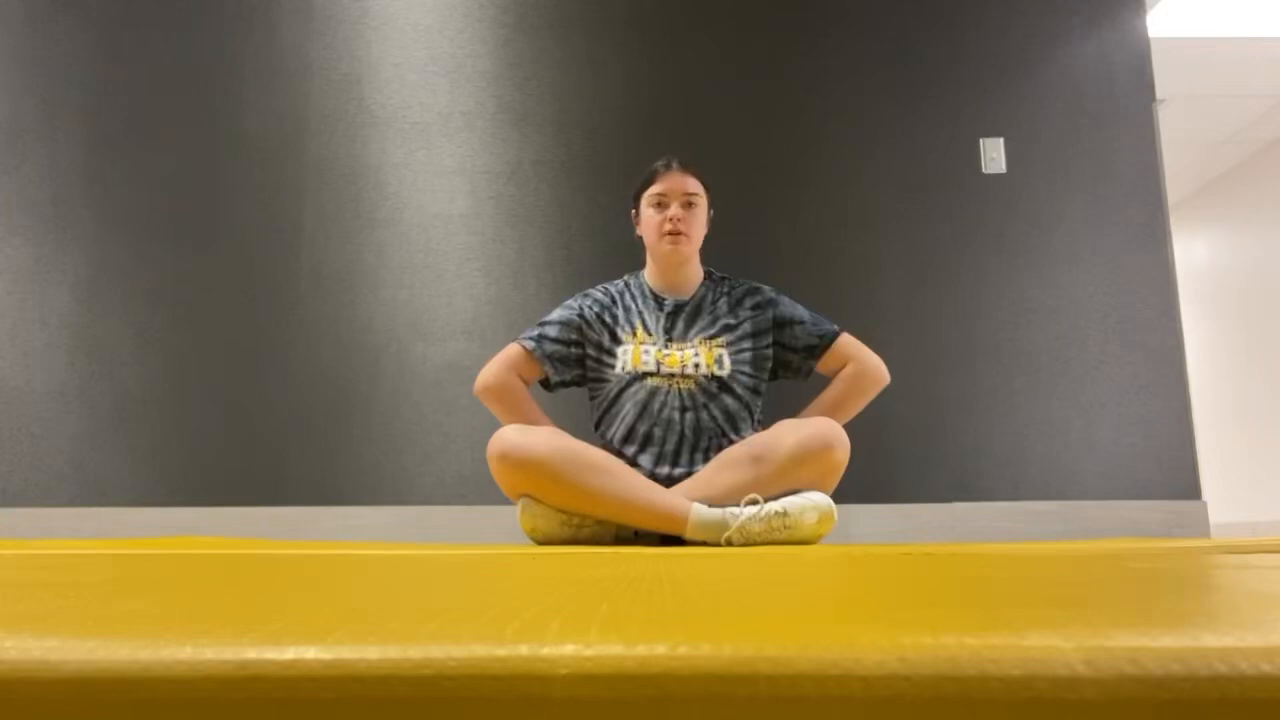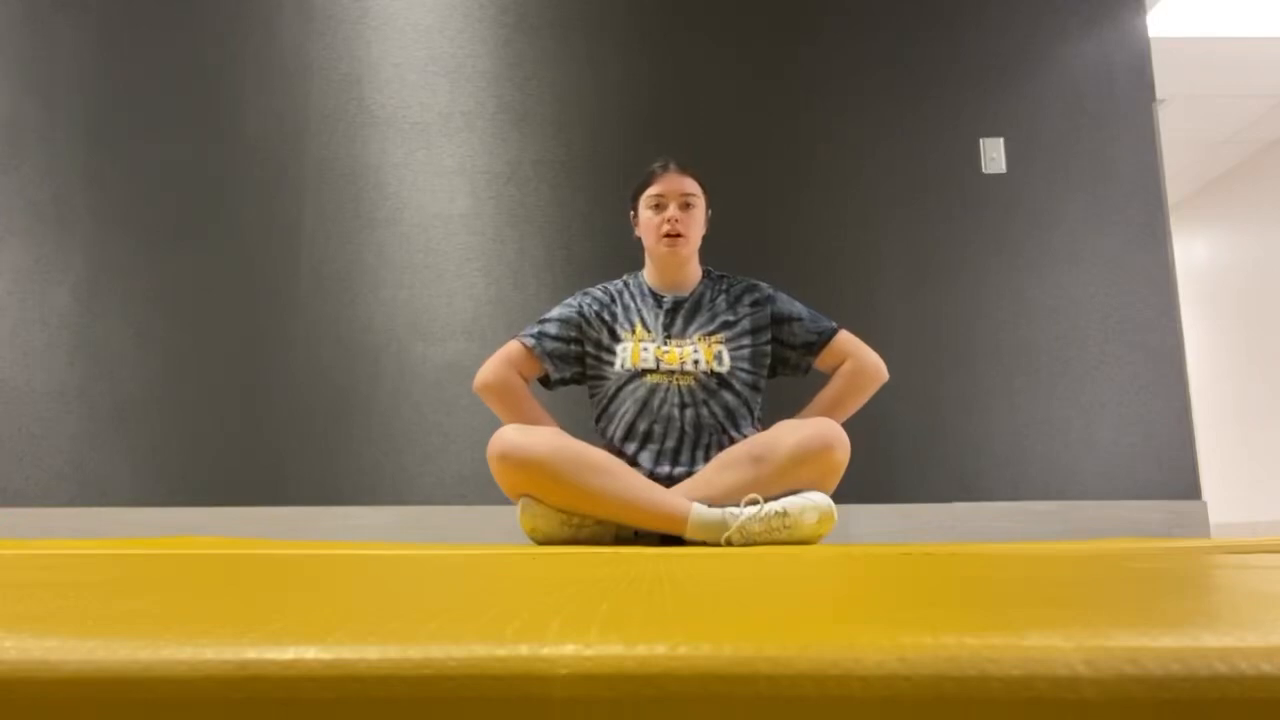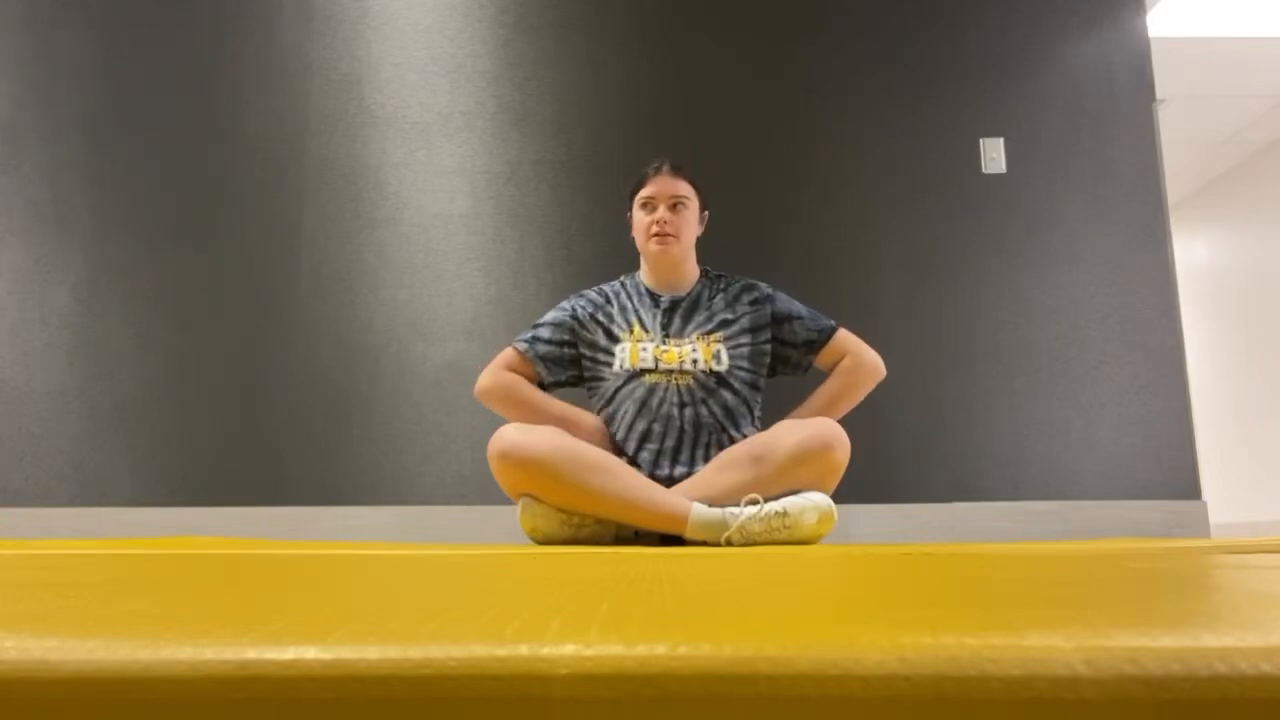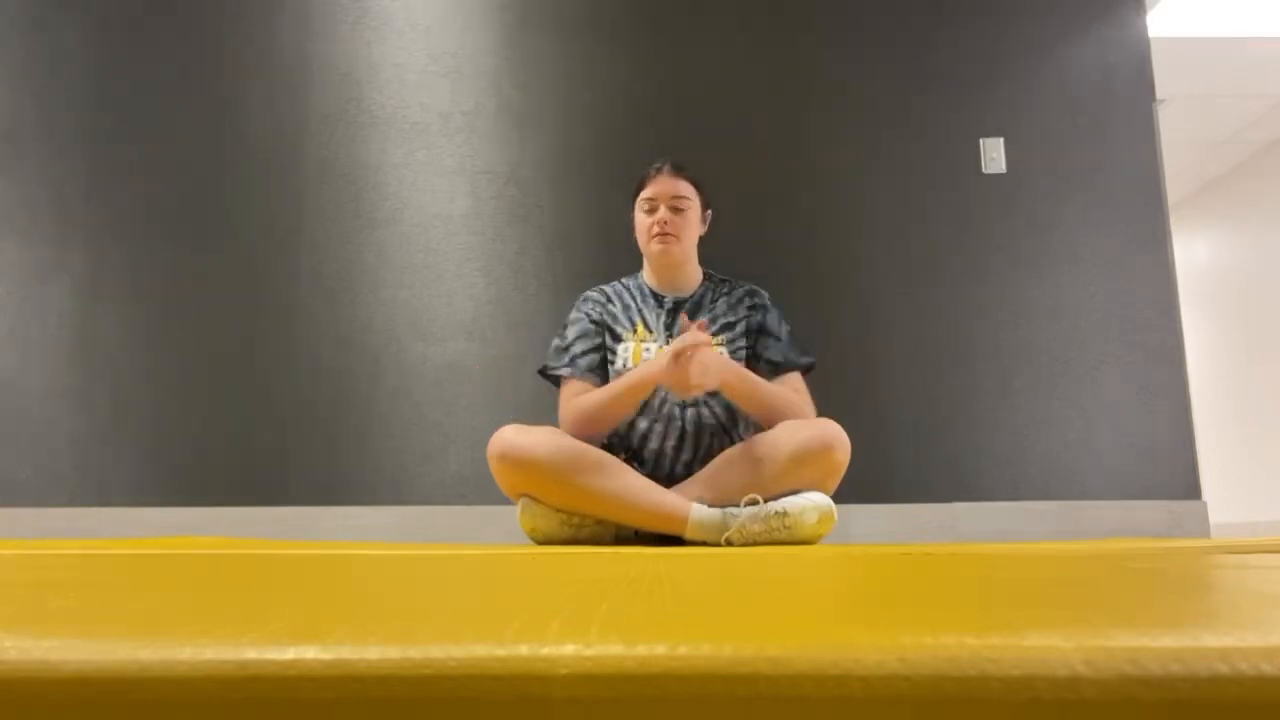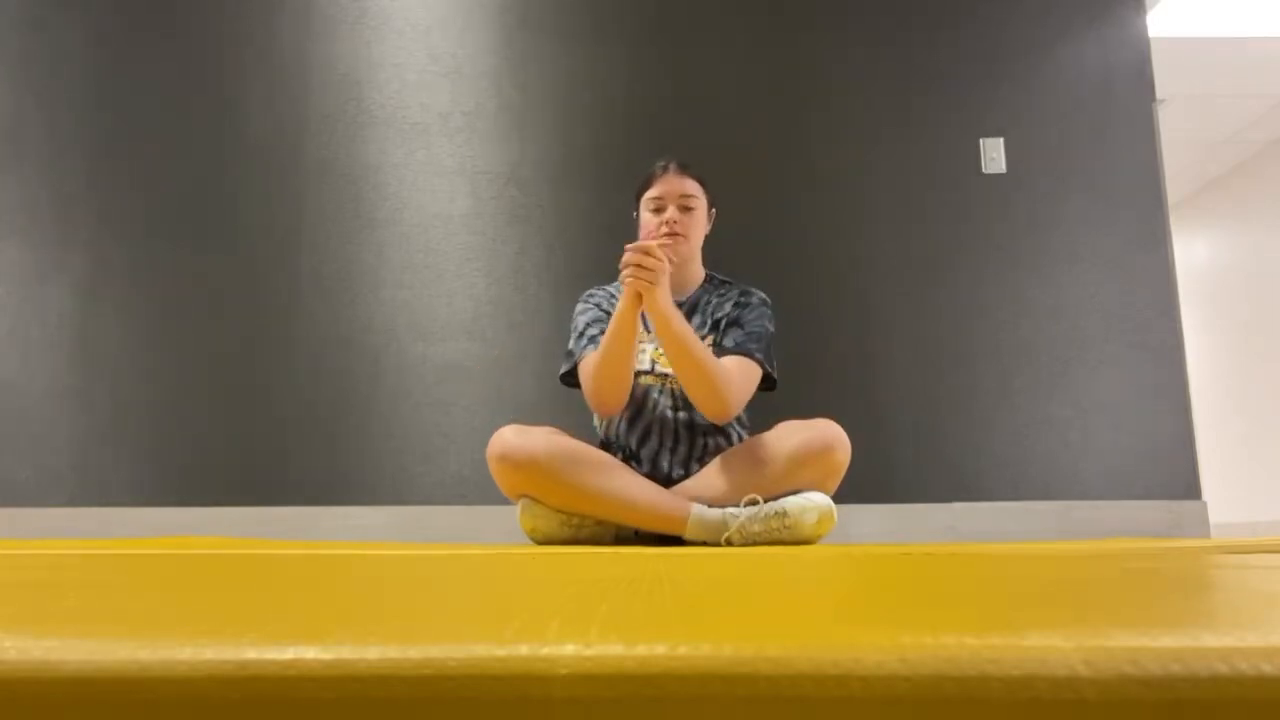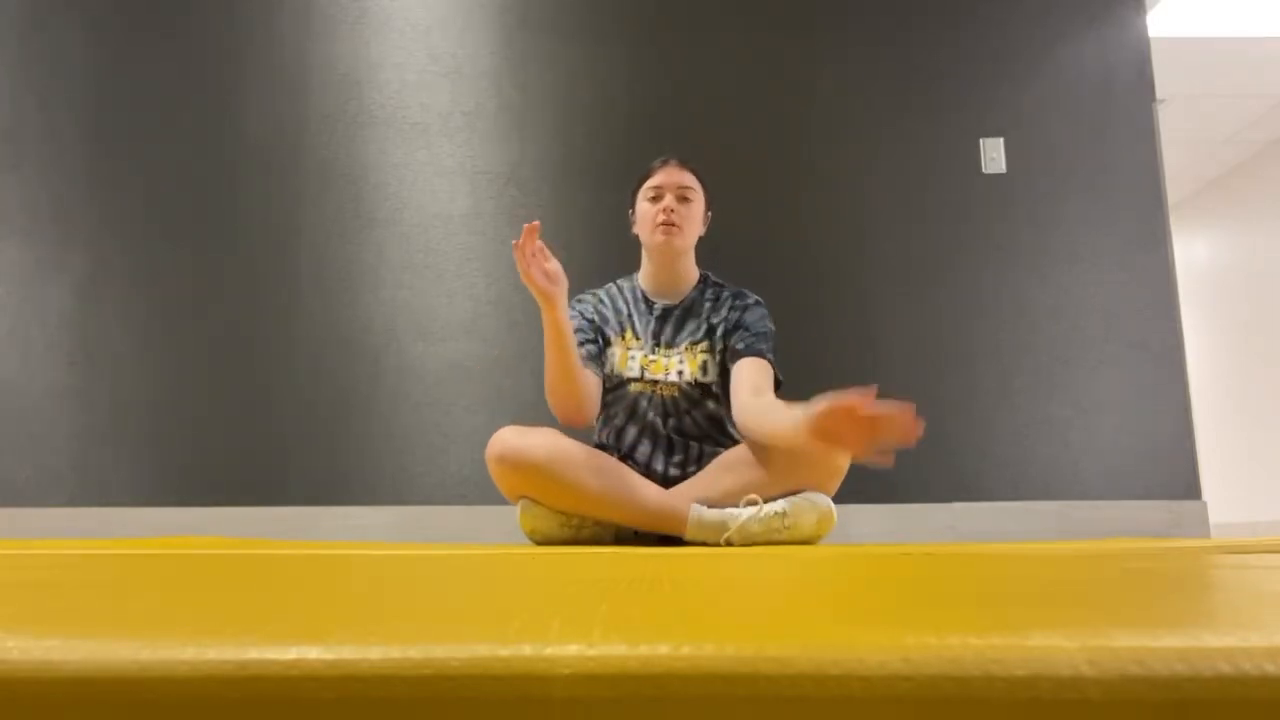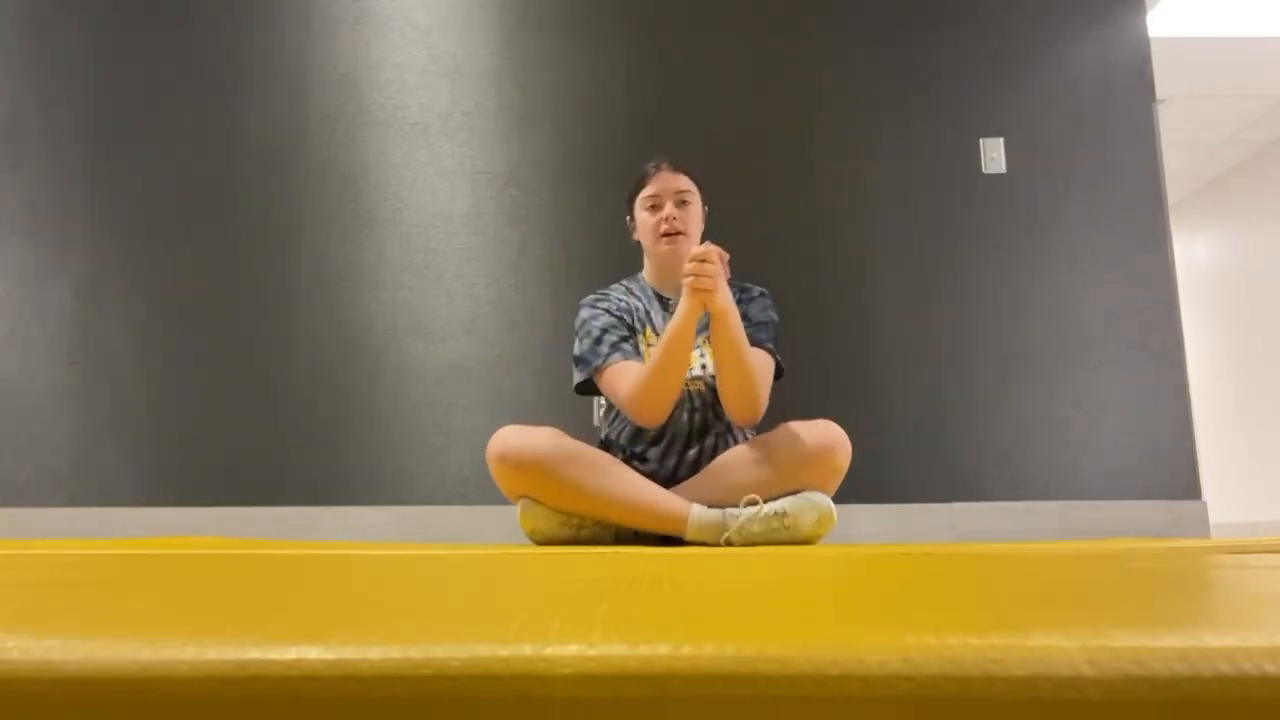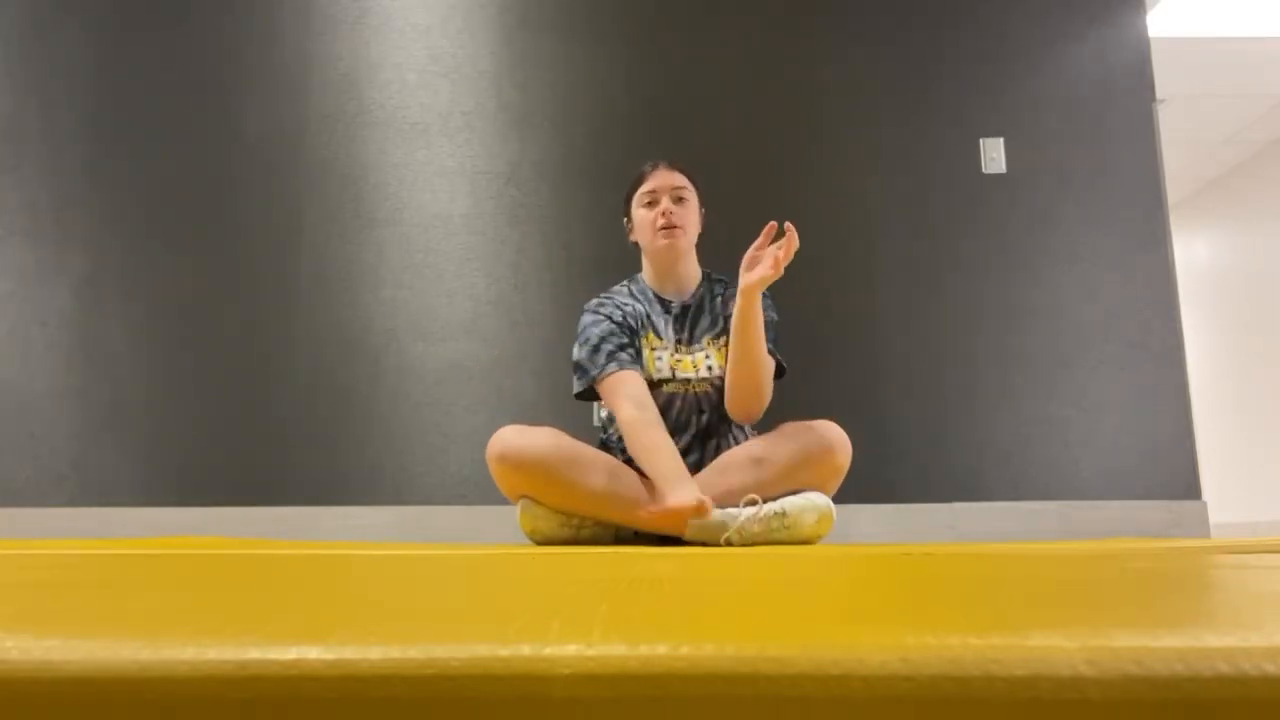
dt=0.5s
person 1, frame 1
left shoulder: (755, 307)
right shoulder: (597, 310)
left elbow: (867, 370)
right elbow: (495, 380)
left wrist: (782, 449)
right wrist: (568, 462)
left hip: (732, 490)
right hip: (616, 494)
left knee: (826, 441)
right knee: (509, 447)
left ankle: (593, 518)
right ankle: (721, 523)
person 1, frame 2
left shoulder: (755, 305)
right shoulder: (597, 310)
left elbow: (866, 367)
right elbow: (494, 375)
left wrist: (781, 448)
right wrist: (568, 462)
left hip: (733, 489)
right hip: (619, 491)
left knee: (827, 442)
right knee: (509, 447)
left ankle: (602, 520)
right ankle: (720, 523)
person 1, frame 3
left shoulder: (753, 304)
right shoulder: (592, 310)
left elbow: (864, 364)
right elbow: (494, 382)
left wrist: (785, 441)
right wrist: (585, 428)
left hip: (732, 489)
right hip: (619, 491)
left knee: (827, 442)
right knee: (509, 446)
left ankle: (611, 521)
right ankle: (722, 524)
person 1, frame 4
left shoulder: (750, 306)
right shoulder: (597, 307)
left elbow: (801, 417)
right elbow: (577, 425)
left wrist: (726, 373)
right wrist: (654, 371)
left hip: (725, 485)
right hip: (620, 487)
left knee: (827, 440)
right knee: (510, 445)
left ankle: (599, 519)
right ankle: (722, 522)
person 1, frame 5
left shoulder: (745, 306)
right shoulder: (600, 304)
left elbow: (722, 405)
right elbow: (604, 401)
left wrist: (660, 307)
right wrist: (631, 300)
left hip: (723, 482)
right hip: (619, 487)
left knee: (826, 441)
right knee: (509, 446)
left ankle: (612, 520)
right ankle: (722, 524)
person 1, frame 6
left shoulder: (739, 310)
right shoulder: (595, 309)
left elbow: (752, 409)
right elbow: (574, 413)
left wrist: (807, 427)
right wrist: (552, 305)
right hip: (621, 486)
left knee: (831, 443)
right knee: (509, 447)
left ankle: (603, 521)
right ankle: (720, 524)
person 1, frame 7
left shoulder: (747, 302)
right shoulder: (603, 309)
left elbow: (747, 411)
right elbow: (646, 410)
left wrist: (720, 304)
right wrist: (689, 306)
right hip: (624, 485)
left knee: (828, 442)
right knee: (510, 447)
left ankle: (614, 521)
right ankle: (721, 524)
person 1, frame 8
left shoulder: (737, 303)
right shoulder: (606, 314)
left elbow: (746, 409)
right elbow: (635, 411)
left wrist: (749, 292)
right wrist: (679, 488)
right hip: (635, 483)
left knee: (828, 443)
right knee: (509, 446)
left ankle: (609, 521)
right ankle: (725, 523)
